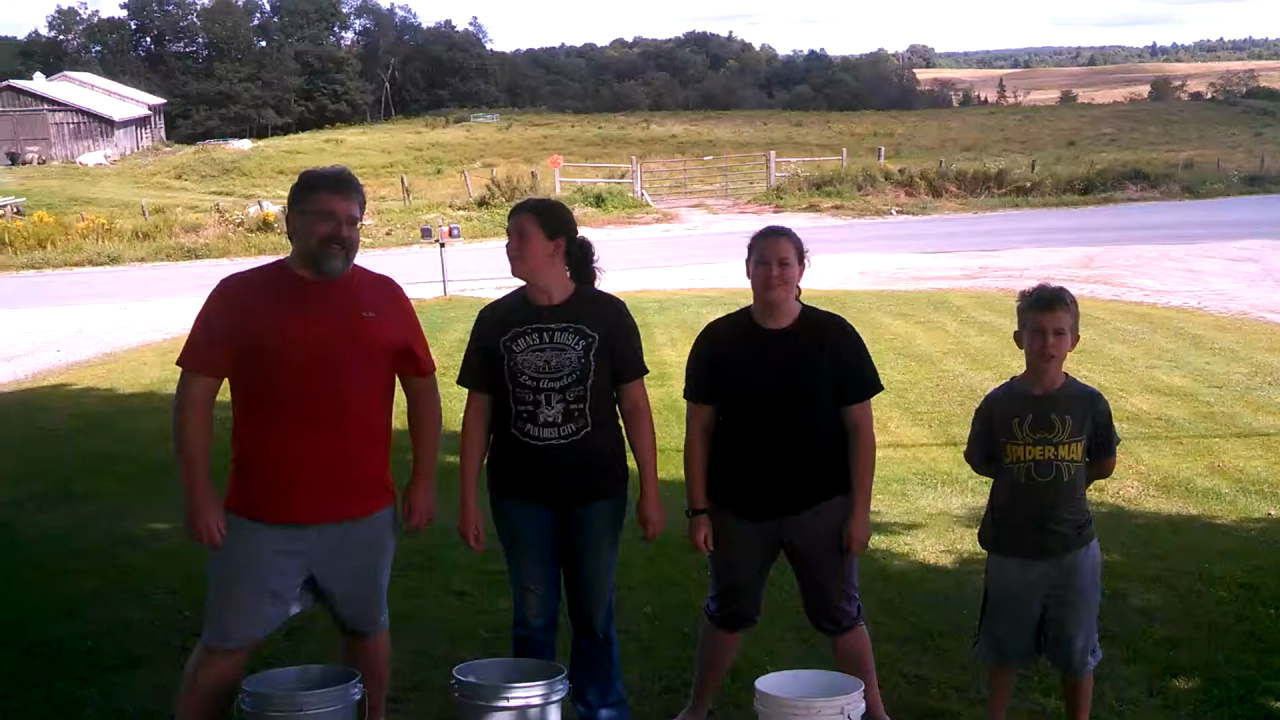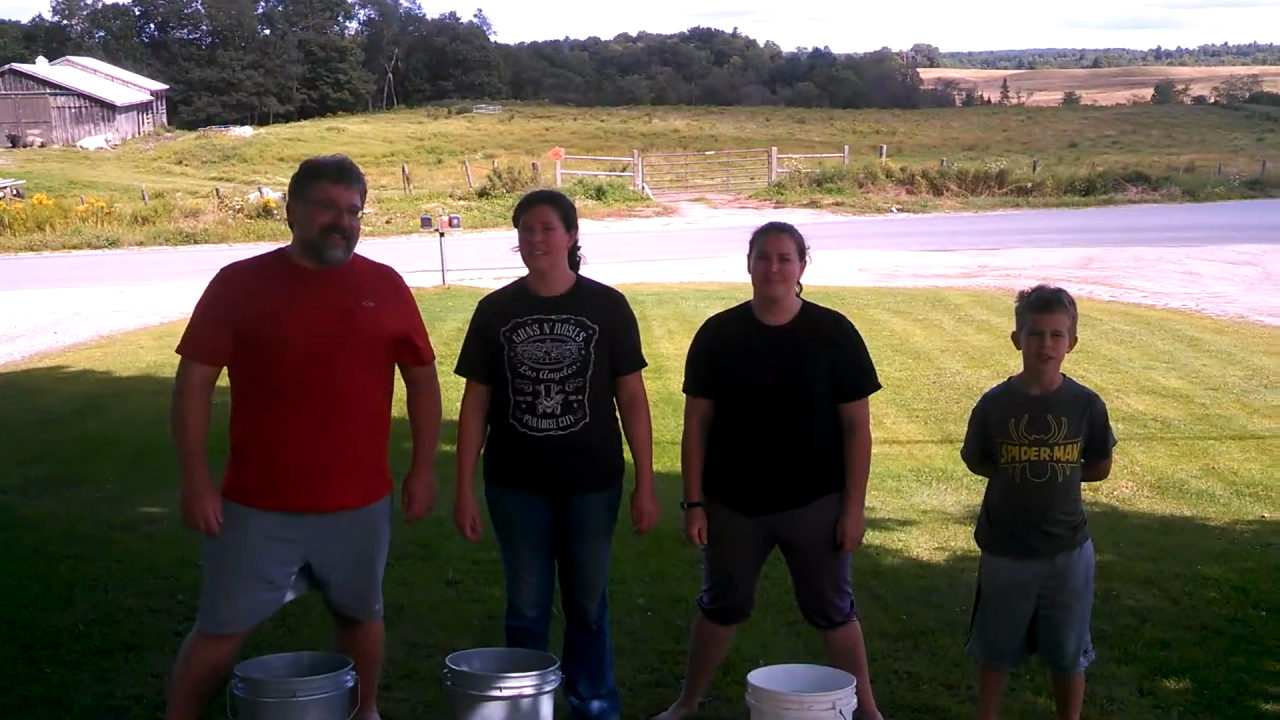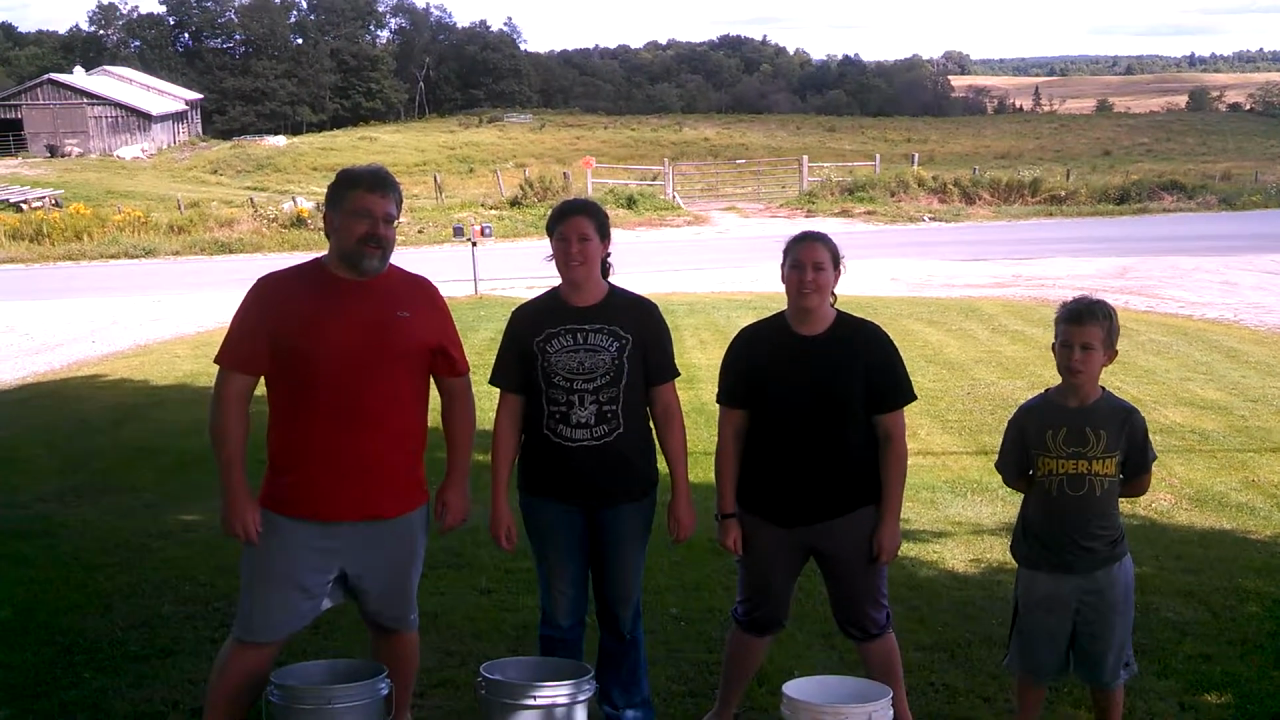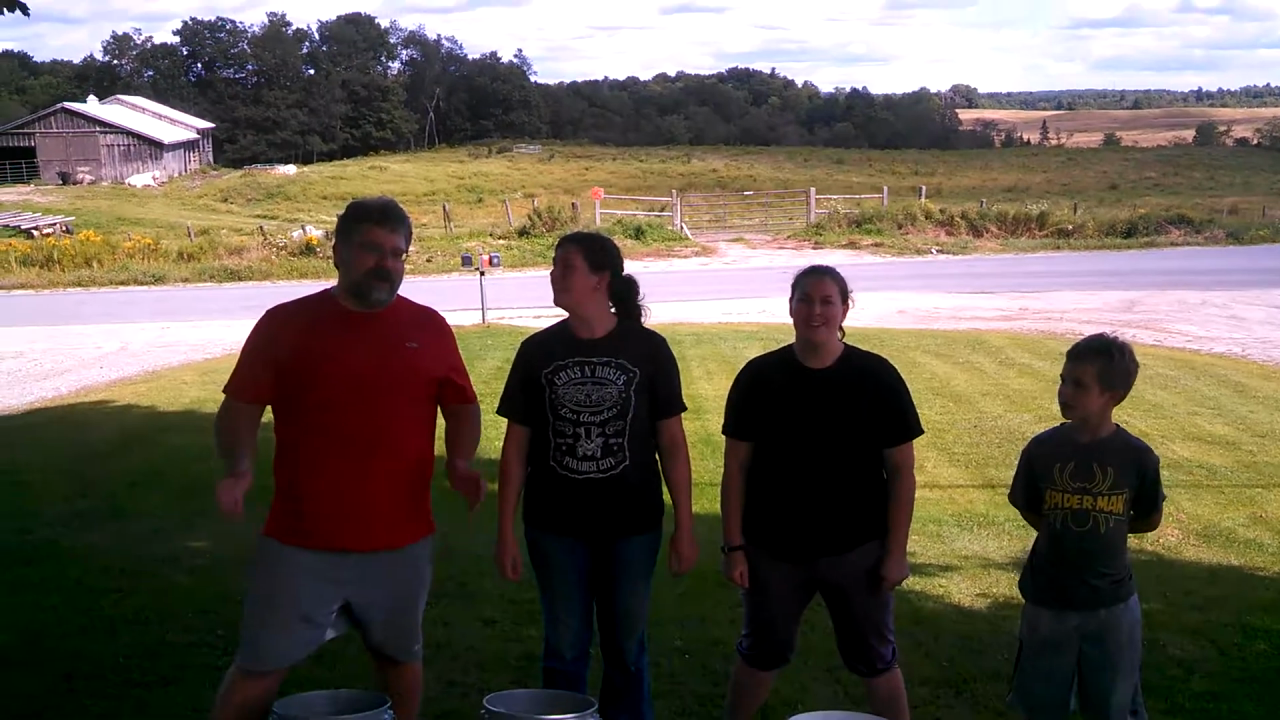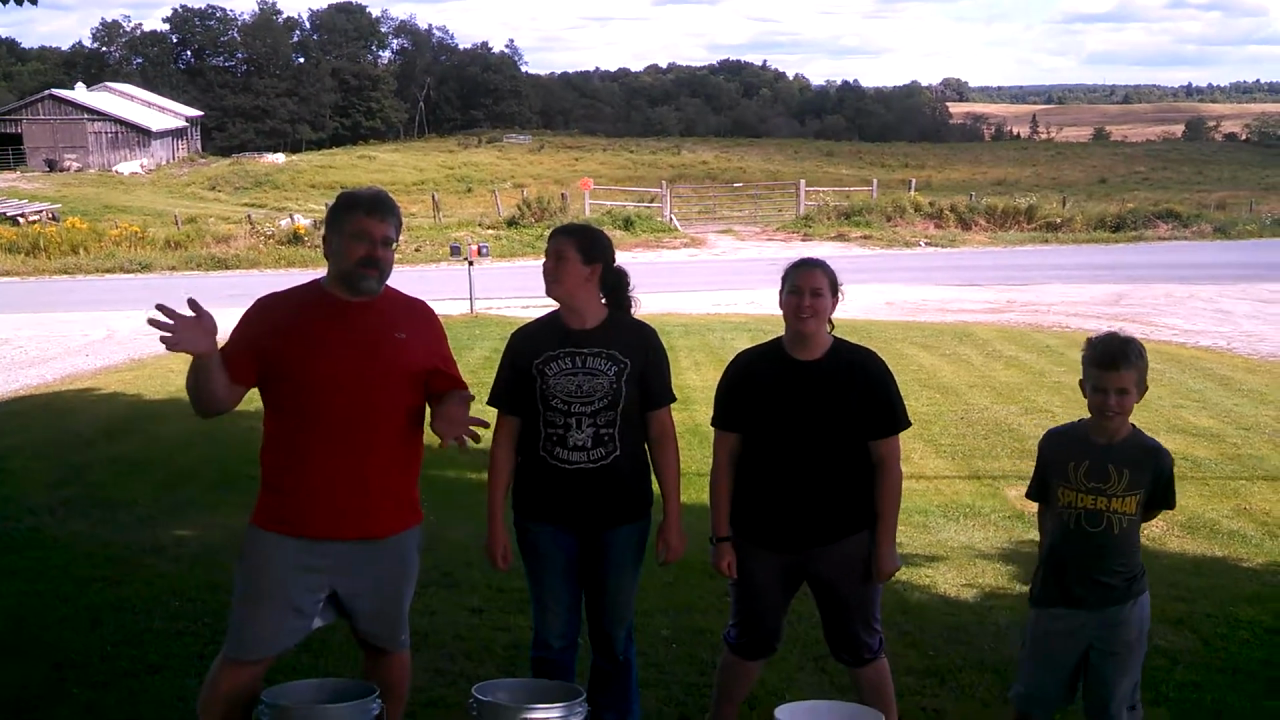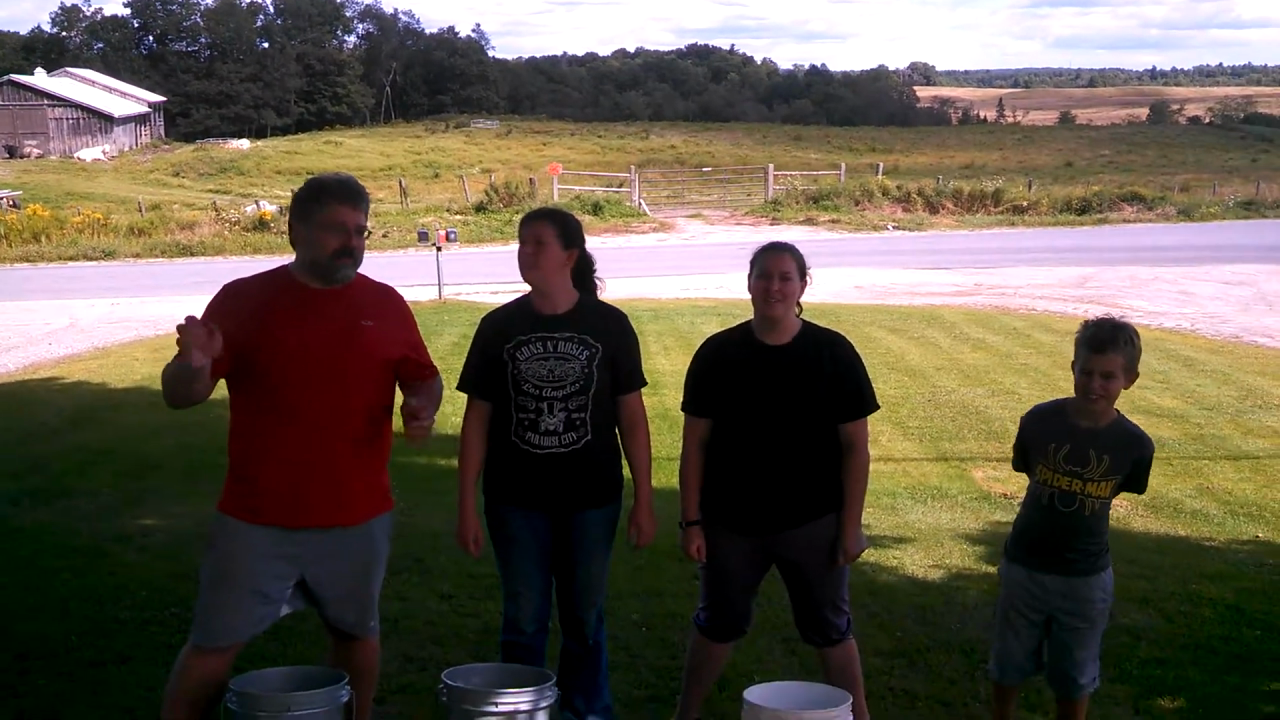
dt=0.5s
person 1, frame 1
left shoulder: (384, 296)
right shoulder: (239, 295)
left elbow: (422, 387)
right elbow: (195, 393)
left wrist: (423, 479)
right wrist: (198, 491)
left hip: (362, 514)
right hip: (260, 517)
left knee: (366, 627)
right knee: (226, 643)
person 1, frame 2
left shoulder: (386, 286)
right shoulder: (238, 283)
left elbow: (421, 376)
right elbow: (194, 380)
left wrist: (423, 468)
right wrist: (195, 479)
left hip: (359, 502)
right hip: (257, 505)
left knee: (360, 615)
right knee: (219, 629)
person 1, frame 3
left shoulder: (420, 296)
right shoulder: (275, 293)
left elbow: (456, 387)
right elbow: (232, 391)
left wrist: (458, 478)
right wrist: (235, 490)
left hip: (395, 512)
right hip: (294, 514)
left knee: (395, 625)
right knee: (256, 638)
person 1, frame 4
left shoulder: (428, 328)
right shoulder: (284, 325)
left elbow: (463, 410)
right elbow: (241, 412)
left wrist: (461, 460)
right wrist: (238, 465)
left hip: (401, 540)
right hip: (299, 542)
left knee: (399, 655)
right knee: (260, 665)
person 1, frame 5
left shoulder: (416, 318)
right shoulder: (275, 313)
left elbow: (453, 395)
right elbow: (214, 401)
left wrist: (450, 413)
right wrist: (204, 355)
left hip: (388, 530)
right hip: (288, 530)
left knee: (387, 644)
right knee: (246, 654)
person 1, frame 6
left shoulder: (384, 304)
right shoulder: (241, 299)
left elbow: (425, 379)
right elbow: (177, 390)
left wrist: (422, 406)
right wrist: (196, 367)
left hip: (358, 516)
right hip: (256, 518)
left knee: (356, 631)
right knee: (213, 642)
person 2, frame 1
left shoulder: (607, 313)
right shoulder: (495, 320)
left elbow: (634, 404)
right elbow: (479, 411)
left wrist: (650, 491)
right wrist: (468, 498)
left hip: (595, 490)
right hip: (520, 493)
left knee: (594, 613)
right knee: (533, 614)
person 2, frame 2
left shoulder: (607, 306)
right shoulder: (495, 310)
left elbow: (632, 396)
right elbow: (476, 400)
left wrist: (645, 483)
right wrist: (464, 487)
left hip: (592, 481)
right hip: (515, 483)
left knee: (587, 604)
right knee: (526, 606)
person 2, frame 3
left shoulder: (640, 315)
right shoulder: (528, 320)
left elbow: (665, 406)
right elbow: (510, 412)
left wrist: (681, 493)
right wrist: (499, 498)
left hip: (625, 491)
right hip: (550, 494)
left knee: (621, 614)
right knee: (560, 616)
person 2, frame 4
left shoulder: (648, 349)
right shoulder: (537, 352)
left elbow: (671, 440)
right elbow: (517, 443)
left wrist: (684, 526)
right wrist: (505, 530)
left hip: (631, 526)
right hip: (555, 527)
left knee: (625, 647)
right knee: (564, 647)
person 2, frame 5
left shoulder: (639, 340)
right shoulder: (528, 342)
left elbow: (660, 431)
right elbow: (507, 433)
left wrist: (673, 516)
right wrist: (495, 518)
left hip: (621, 515)
right hip: (545, 516)
left knee: (614, 635)
right knee: (553, 636)
person 2, frame 6
left shoulder: (609, 324)
right shoulder: (498, 326)
left elbow: (631, 414)
right elbow: (478, 418)
left wrist: (644, 499)
right wrist: (466, 504)
left hip: (591, 498)
right hip: (516, 500)
left knee: (584, 619)
right knee: (524, 621)
person 3, frame 1
left shoulder: (834, 335)
right shoulder: (718, 339)
left elbow: (860, 428)
right elbow: (699, 428)
left wrist: (860, 509)
right wrist: (698, 508)
left hip: (821, 506)
right hip: (738, 508)
left knee: (841, 615)
right knee: (727, 613)
person 3, frame 2
left shoulder: (834, 332)
right shoulder: (717, 334)
left elbow: (856, 425)
right elbow: (698, 423)
left wrist: (854, 506)
right wrist: (694, 501)
left hip: (815, 501)
right hip: (734, 502)
left knee: (834, 611)
right knee: (720, 607)
person 3, frame 3
left shoulder: (869, 343)
right shoulder: (751, 344)
left elbow: (892, 436)
right elbow: (731, 433)
left wrist: (890, 519)
right wrist: (728, 512)
left hip: (851, 514)
right hip: (767, 514)
left knee: (869, 623)
right knee: (754, 618)
person 3, frame 4
left shoulder: (876, 377)
right shoulder: (759, 377)
left elbow: (901, 469)
right elbow: (737, 466)
left wrist: (895, 551)
right wrist: (734, 546)
left hip: (857, 548)
right hip: (774, 549)
left knee: (874, 658)
right knee: (760, 652)
person 3, frame 5
left shoulder: (864, 369)
right shoulder: (748, 368)
left elbow: (886, 461)
right elbow: (726, 457)
left wrist: (885, 542)
right wrist: (722, 535)
left hip: (845, 539)
right hip: (762, 538)
left knee: (861, 647)
right knee: (748, 642)
person 3, frame 6
left shoulder: (833, 352)
right shoulder: (717, 353)
left elbow: (854, 445)
right elbow: (696, 442)
left wrist: (850, 524)
right wrist: (692, 520)
left hip: (813, 520)
right hip: (731, 521)
left knee: (830, 629)
right knee: (716, 625)
person 4, frame 1
left shoulder: (1090, 402)
right shoulder: (998, 403)
left elbow: (1105, 466)
right elbow: (980, 463)
left wrist: (1063, 480)
right wrist: (1020, 479)
left hip: (1073, 548)
right hip: (1011, 548)
left knee: (1078, 653)
right knee: (1004, 650)
person 4, frame 2
left shoulder: (1086, 404)
right shoulder: (994, 403)
left elbow: (1101, 468)
right elbow: (976, 462)
left wrist: (1053, 480)
right wrist: (1031, 479)
left hip: (1067, 550)
right hip: (1004, 549)
left knee: (1069, 654)
right knee: (996, 650)
person 4, frame 3
left shoulder: (1125, 418)
right shoulder: (1031, 415)
left elbow: (1139, 484)
right elbow: (1013, 478)
left wrist: (1096, 493)
right wrist: (1052, 493)
left hip: (1106, 564)
right hip: (1042, 564)
left knee: (1108, 669)
right knee: (1034, 664)
person 4, frame 4
left shoulder: (1137, 457)
right shoulder: (1042, 449)
left elbow: (1150, 520)
left wrist: (1104, 531)
right wrist: (1064, 537)
left hip: (1112, 604)
right hip: (1047, 600)
person 4, frame 5
left shoulder: (1153, 457)
right shoulder: (1056, 443)
left elbow: (1151, 510)
left wrist: (1107, 531)
right wrist: (1054, 553)
left hip: (1121, 603)
right hip: (1056, 596)
person 4, frame 6
left shoulder: (1134, 444)
right shoulder: (1039, 420)
left elbow: (1118, 492)
left wrist: (1080, 513)
right wrist: (1055, 511)
left hip: (1086, 575)
right hip: (1024, 565)
left knee: (1074, 674)
right knee: (1008, 664)
